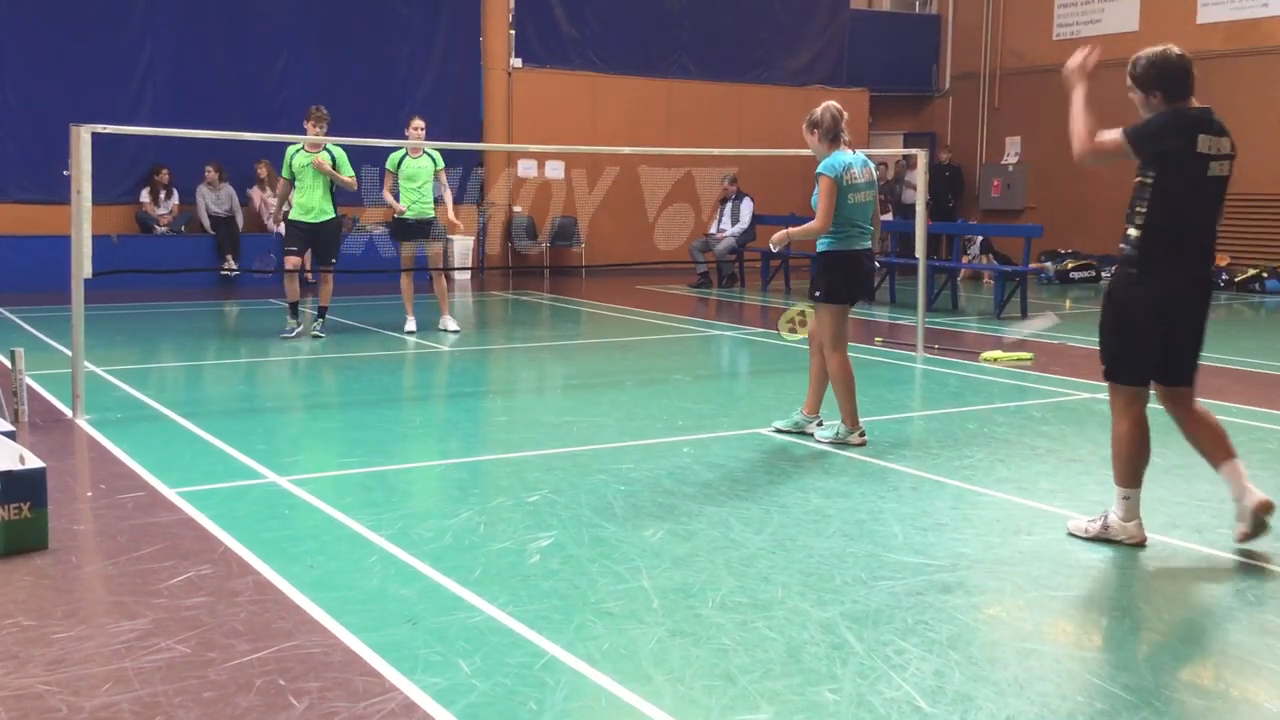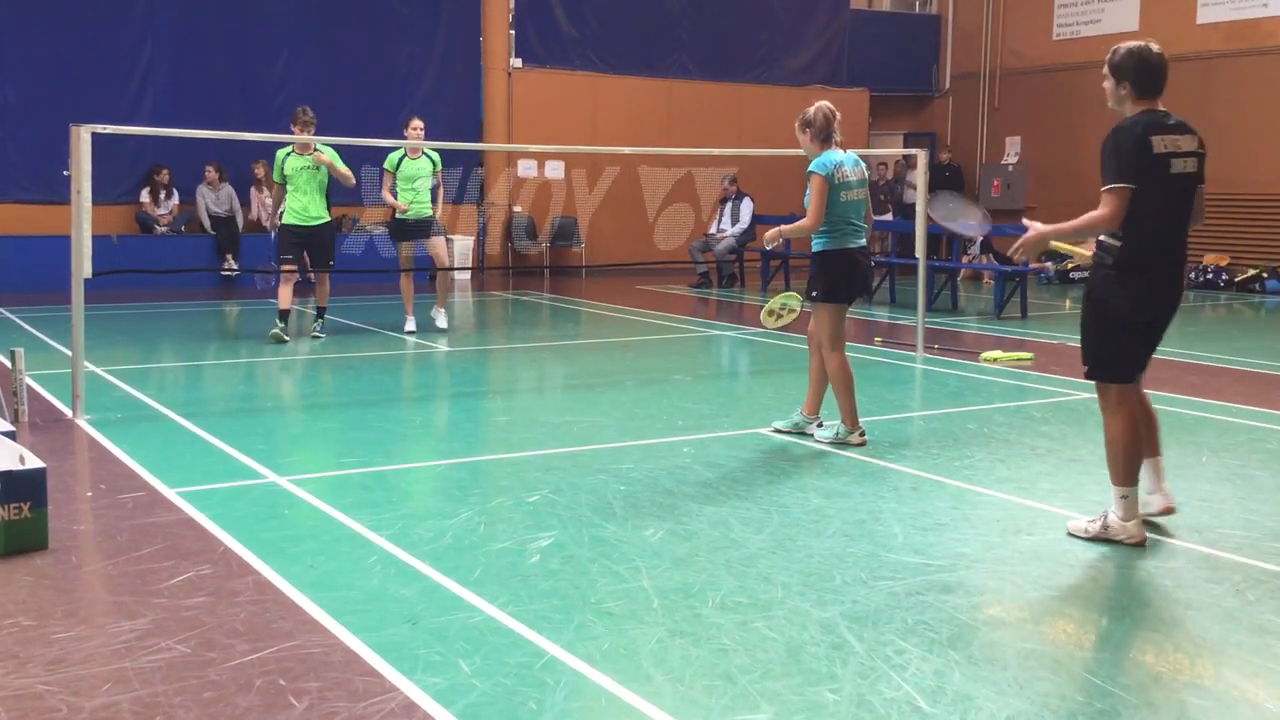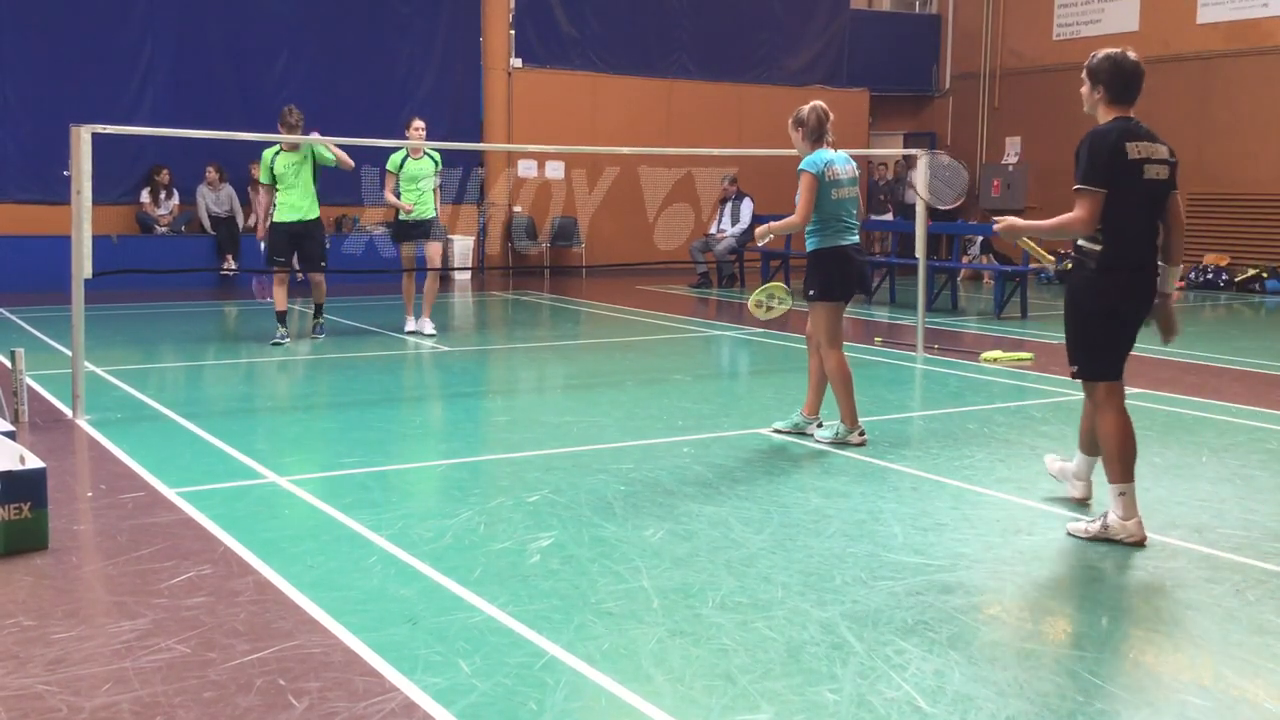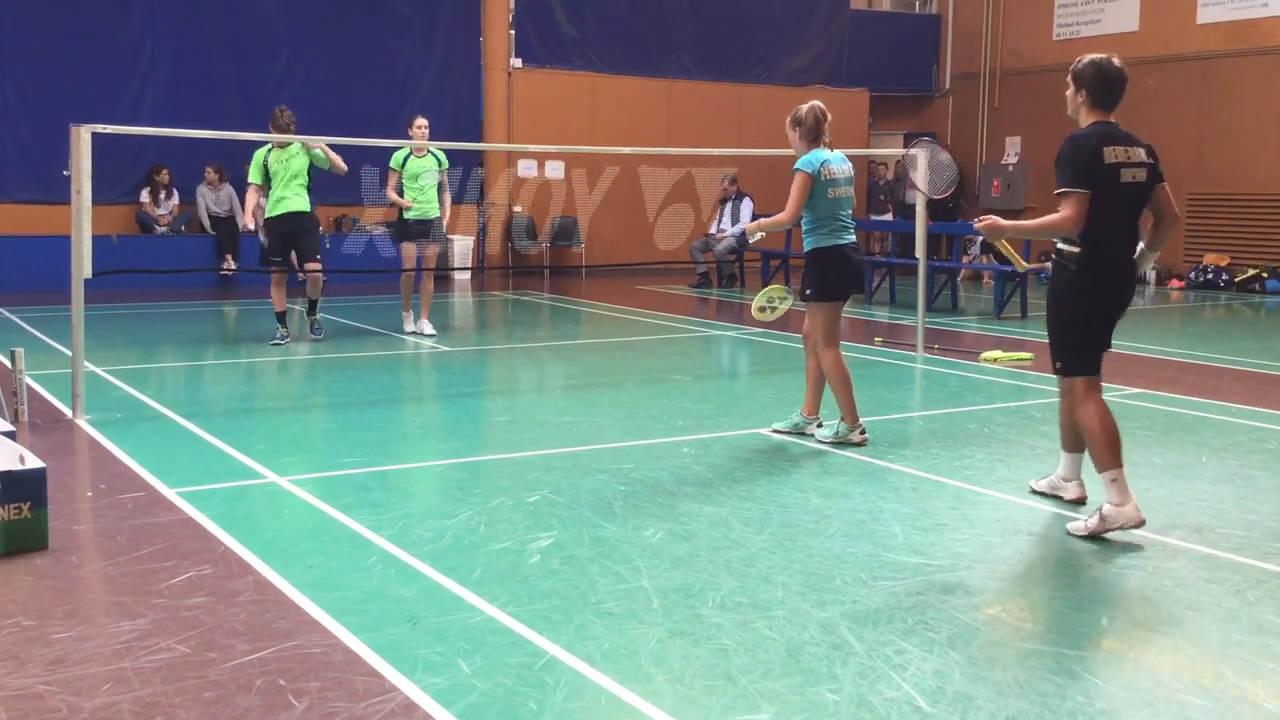
dt=0.2s
person 1, frame 1
left shoulder: (1168, 128)
right shoulder: (1218, 134)
left elbow: (1085, 147)
left wrist: (1078, 84)
left hip: (1143, 286)
right hip: (1195, 286)
left knee: (1126, 401)
right knee: (1180, 400)
left ankle: (1125, 518)
right ankle: (1247, 495)
person 1, frame 2
left shoulder: (1127, 136)
right shoulder: (1189, 138)
left elbow: (1110, 217)
right elbow: (1194, 214)
left wrist: (1045, 233)
left hip: (1120, 283)
right hip: (1164, 282)
left knee: (1115, 396)
right knee: (1130, 389)
left ankle: (1125, 517)
right ankle: (1156, 488)
person 1, frame 3
left shoulder: (1099, 141)
right shoulder: (1160, 146)
left elbow: (1085, 220)
right elbow: (1176, 226)
left wrist: (1024, 227)
right wrist: (1165, 288)
left hip: (1099, 283)
right hip: (1139, 284)
left knee: (1106, 395)
right knee: (1098, 383)
left ankle: (1124, 516)
right ankle: (1080, 472)
person 1, frame 4
left shoulder: (1080, 145)
right shoulder: (1140, 148)
left elbow: (1071, 221)
right elbow: (1169, 215)
left wrist: (1007, 228)
right wrist: (1140, 256)
left hip: (1080, 281)
right hip: (1116, 280)
left knee: (1081, 390)
right knee: (1078, 379)
left ankle: (1119, 502)
right ankle: (1068, 477)
person 2, frame 1
left shoulder: (830, 167)
right shoulder: (865, 163)
left elbow: (822, 225)
right elbow: (875, 219)
left wrist: (787, 234)
right wrist: (868, 255)
left hip: (836, 262)
right hip: (860, 259)
left knee: (833, 346)
right knee: (818, 337)
left ankle: (851, 427)
right ankle: (809, 415)
person 2, frame 2
left shoulder: (822, 165)
right shoulder: (856, 162)
left elbow: (813, 223)
right elbow: (867, 217)
left wrist: (779, 232)
left hip: (833, 261)
right hip: (856, 257)
left knee: (832, 347)
right knee: (817, 337)
left ankle: (851, 427)
right ankle: (809, 416)
person 2, frame 3
left shoulder: (812, 163)
right shoulder: (846, 160)
left elbow: (801, 219)
left wrist: (768, 228)
left hip: (828, 259)
right hip: (850, 255)
left knee: (829, 345)
right knee: (815, 337)
left ankle: (851, 426)
right ankle: (809, 416)
person 2, frame 4
left shoulder: (809, 163)
right shoulder: (842, 160)
left elbow: (789, 217)
left wrist: (758, 224)
left hip: (826, 258)
right hip: (846, 254)
left knee: (826, 345)
right knee: (812, 337)
left ankle: (852, 425)
right ankle: (809, 416)
person 3, frame 1
left shoulder: (335, 153)
right shoulder: (291, 152)
left elbow: (352, 186)
right elbow: (285, 184)
left wrist: (329, 171)
right wrist: (277, 210)
left hip: (326, 220)
right hip: (297, 219)
left knee: (325, 273)
right knee: (291, 267)
left ankle: (320, 319)
right ankle: (293, 318)
person 3, frame 2
left shoulder: (325, 153)
right shoulder: (282, 156)
left elbow: (351, 181)
left wrist: (330, 163)
right wrist: (273, 215)
left hip: (321, 223)
right hip: (291, 224)
left knee: (322, 276)
right knee: (287, 274)
left ankle: (320, 320)
right ankle: (282, 324)
person 3, frame 3
left shoulder: (312, 149)
right shoulder: (269, 155)
left elbow: (349, 165)
right elbow: (265, 191)
left wrist: (327, 144)
right wrist: (261, 223)
left hip: (310, 221)
right hip: (281, 222)
left knee: (317, 277)
right knee: (280, 275)
left ankle: (318, 317)
right ankle: (282, 327)
person 3, frame 4
left shoulder: (306, 148)
right shoulder: (262, 155)
left elbow: (341, 170)
right elbow: (254, 188)
left wrist: (322, 148)
right wrist: (248, 214)
left hip: (304, 217)
right hip: (275, 219)
left knee: (314, 271)
right knee: (278, 276)
left ankle: (312, 314)
right ankle: (282, 327)
person 4, frame 1
left shoulder: (434, 157)
right shoulder: (396, 158)
left elbow: (445, 188)
right elbow: (386, 190)
left wrist: (450, 213)
right wrist: (395, 205)
left hip: (429, 218)
right hip: (405, 220)
left knee: (438, 270)
right knee: (407, 270)
left ankle: (445, 317)
right ankle: (410, 318)
person 4, frame 2
left shoulder: (433, 157)
right shoulder: (394, 158)
right elbow: (385, 191)
left wrist: (438, 212)
right wrist: (396, 204)
left hip: (428, 217)
right hip: (404, 219)
left knee: (444, 264)
right knee: (406, 270)
left ankle: (440, 309)
right ankle: (410, 318)
person 4, frame 3
left shoulder: (434, 157)
right shoulder: (396, 159)
right elbow: (387, 193)
left wrist: (437, 211)
right wrist: (401, 205)
left hip: (430, 219)
right hip: (406, 221)
left knee: (434, 269)
right knee: (409, 272)
left ankle: (425, 319)
right ankle: (409, 318)
person 4, frame 4
left shoulder: (439, 156)
right shoulder: (400, 157)
left elbow: (445, 189)
right elbow: (390, 190)
left wrist: (446, 215)
right wrist: (401, 202)
left hip: (433, 219)
right hip: (409, 220)
left knee: (429, 272)
right knee: (409, 270)
left ankle: (423, 320)
right ankle: (407, 311)
